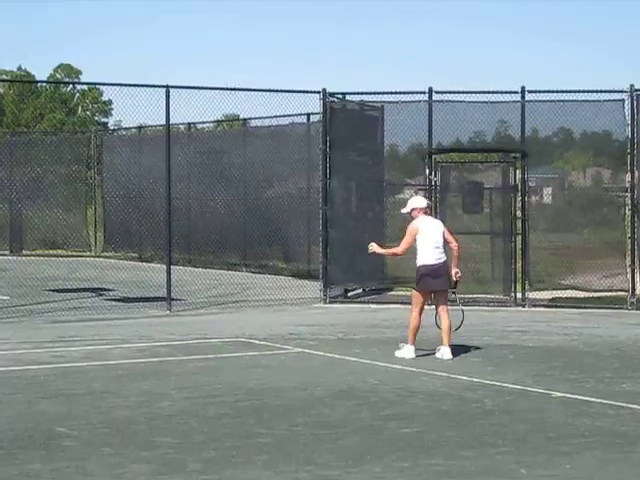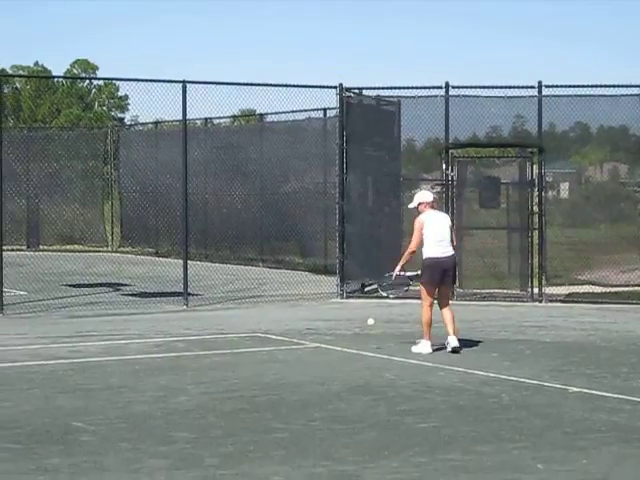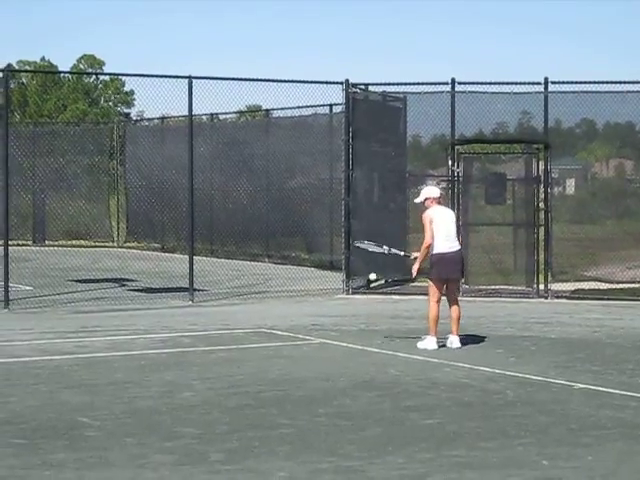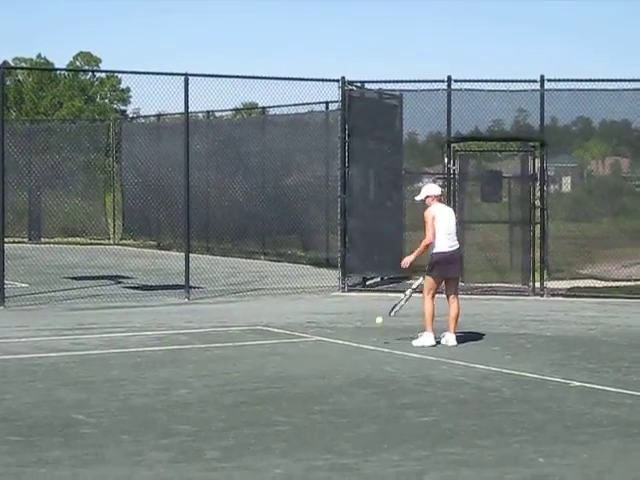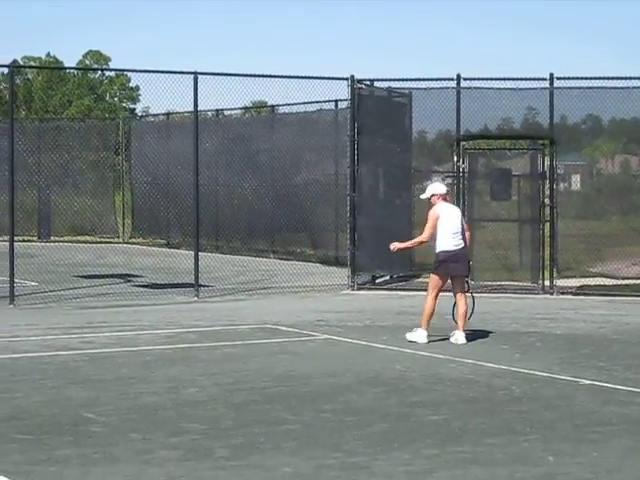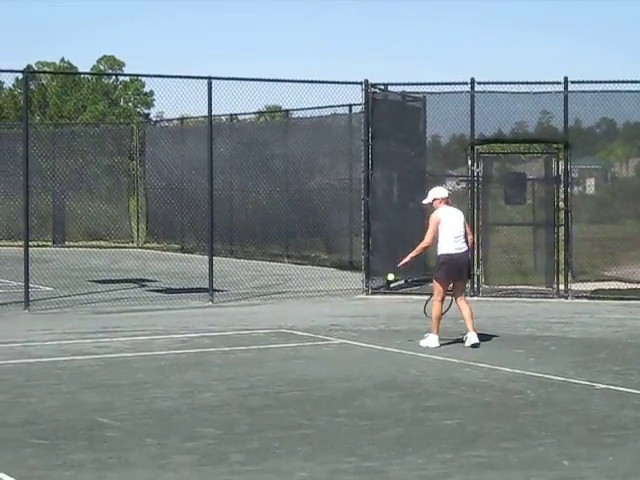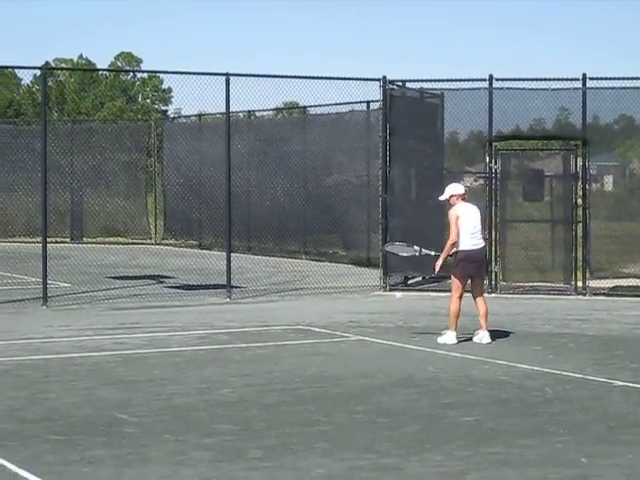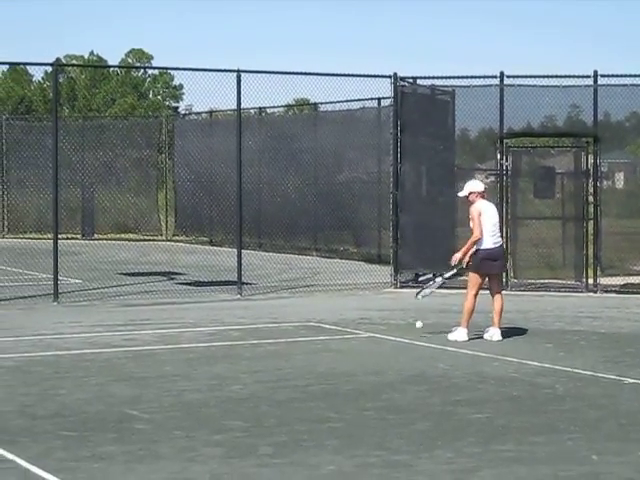
dt=0.3s
person 1, frame 1
left shoulder: (415, 224)
right shoulder: (438, 223)
left elbow: (400, 250)
right elbow: (454, 245)
left wrist: (380, 250)
right wrist: (454, 267)
left hip: (426, 270)
right hip: (442, 268)
left knee: (416, 311)
right knee: (443, 310)
left ankle: (409, 347)
right ankle: (445, 349)
person 1, frame 2
left shoulder: (421, 219)
right shoulder: (446, 217)
left elbow: (413, 248)
right elbow: (453, 243)
left wrist: (400, 265)
left hip: (432, 262)
right hip: (449, 260)
left knee: (427, 305)
right knee: (445, 304)
left ankle: (425, 343)
right ankle: (452, 338)
person 1, frame 3
left shoulder: (428, 214)
right shoulder: (450, 212)
left elbow: (428, 241)
left wrist: (418, 262)
right wrist: (423, 254)
left hip: (440, 258)
right hip: (456, 255)
left knee: (434, 300)
right knee: (453, 299)
left ankle: (431, 339)
right ankle: (454, 337)
person 1, frame 4
left shoulder: (430, 211)
right shoulder: (449, 210)
left elbow: (429, 240)
left wrist: (412, 256)
left hip: (440, 256)
right hip: (455, 254)
left knee: (428, 296)
right knee: (452, 297)
left ankle: (428, 335)
right ankle: (451, 335)
person 1, frame 5
left shoulder: (435, 211)
right shoulder: (456, 209)
left elbow: (425, 237)
right elbow: (467, 233)
left wrist: (402, 245)
right wrist: (466, 256)
left hip: (445, 255)
right hip: (461, 253)
left knee: (432, 295)
right knee: (460, 295)
left ankle: (422, 332)
right ankle: (460, 333)
person 1, frame 6
left shoulder: (436, 215)
right shoulder: (459, 213)
left elbow: (427, 242)
right elbow: (469, 237)
left wrist: (409, 257)
left hip: (448, 258)
right hip: (464, 256)
left knee: (438, 299)
right knee: (461, 298)
left ankle: (433, 337)
right ankle: (471, 334)
person 1, frame 7
left shoulder: (454, 211)
right shoulder: (475, 209)
left elbow: (453, 239)
left wrist: (441, 258)
right wrist: (455, 250)
left hip: (465, 255)
right hip: (481, 252)
left knee: (456, 295)
right knee: (478, 294)
left ankle: (451, 333)
right ankle: (484, 332)
person 1, frame 8
left shoulder: (475, 207)
right shoulder: (491, 206)
left elbow: (477, 235)
left wrist: (462, 252)
right wrist: (471, 254)
left hip: (485, 253)
right hip: (498, 250)
left knee: (471, 293)
right knee: (496, 292)
left ankle: (462, 330)
right ankle: (495, 330)
